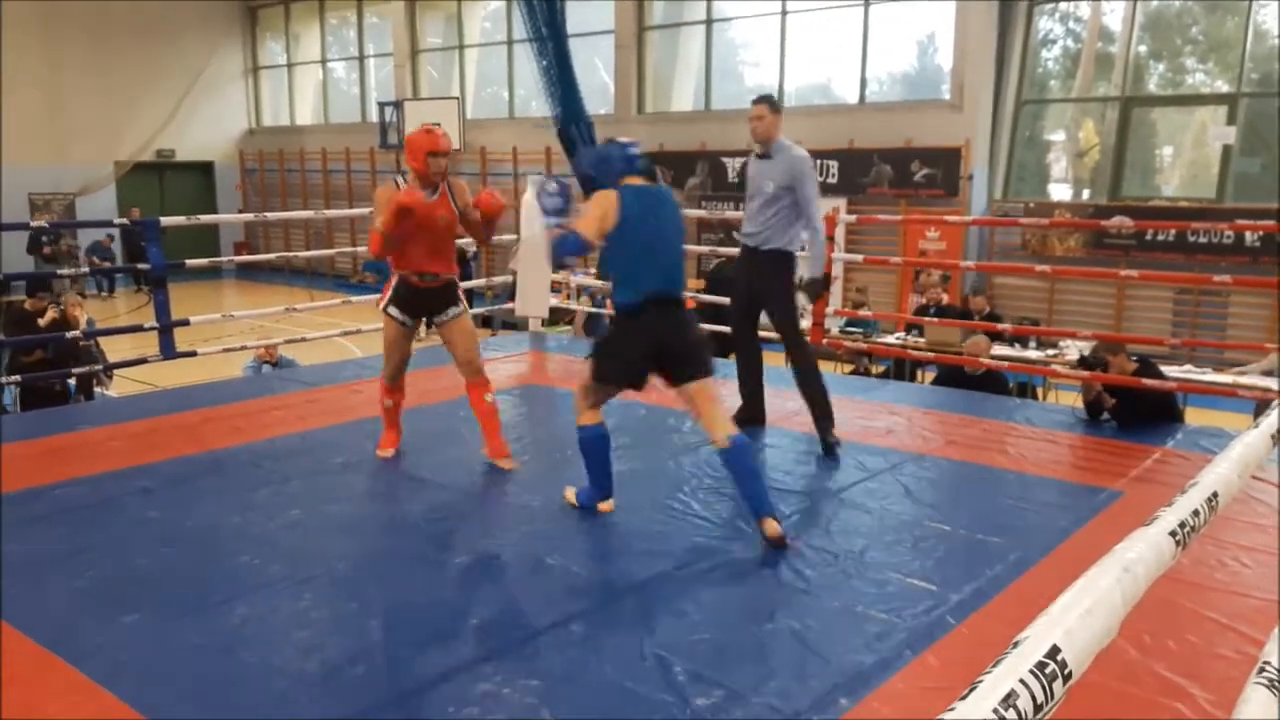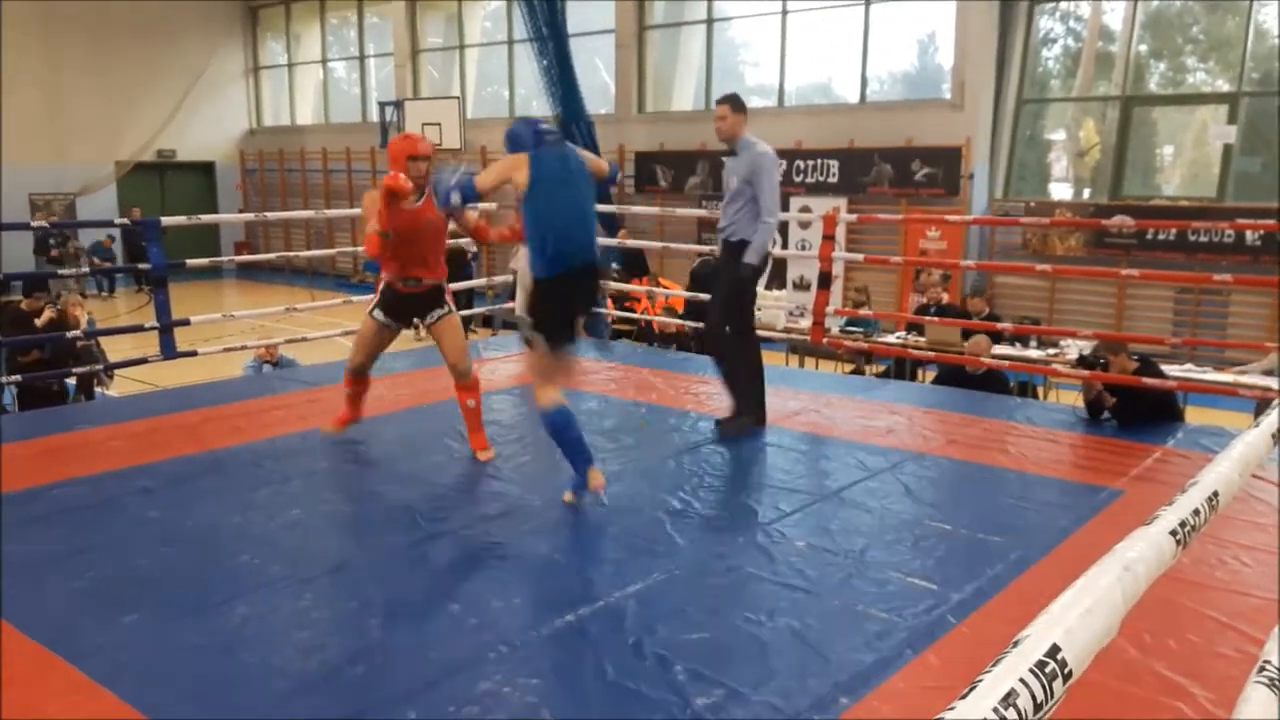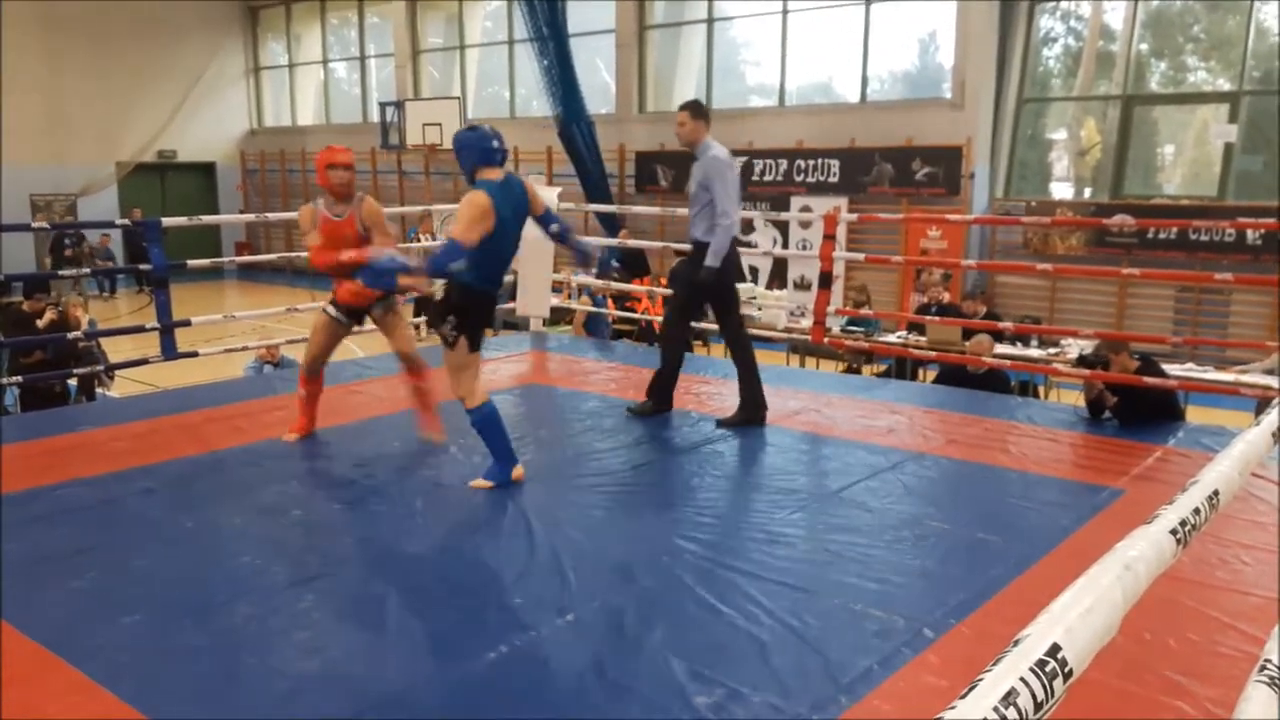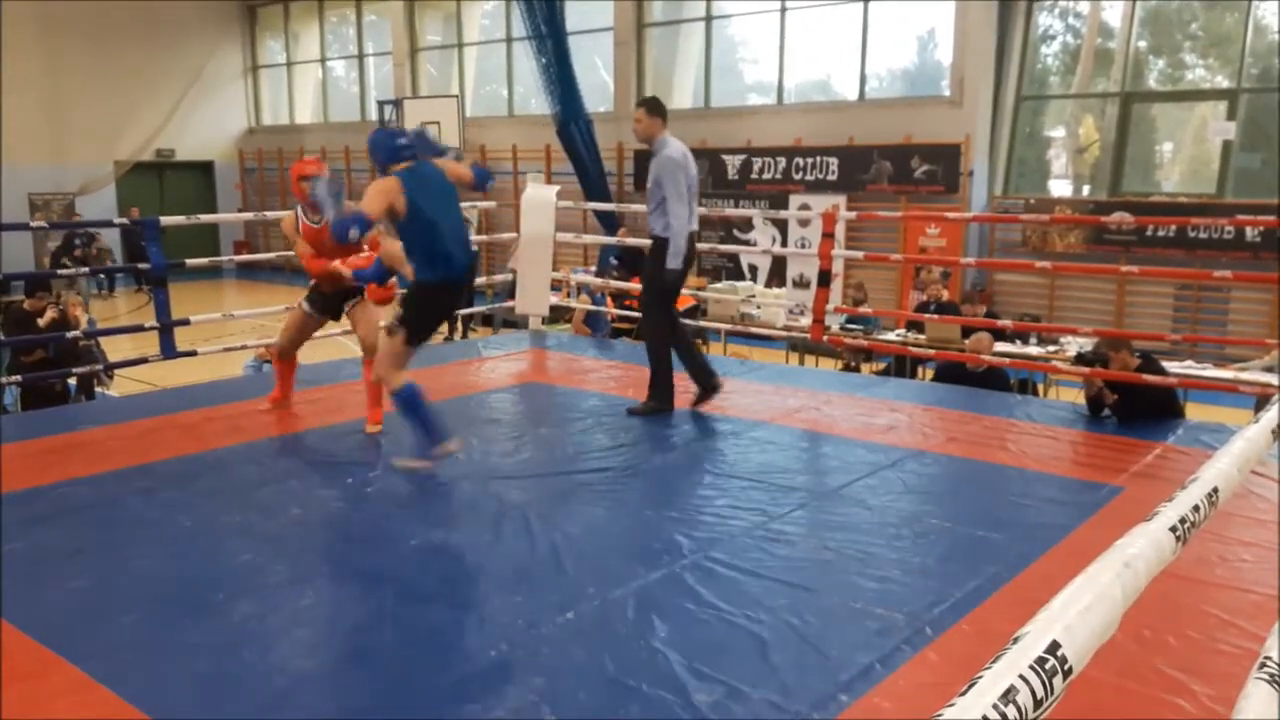
dt=0.3s
person 1, frame 1
left shoulder: (605, 201)
right shoulder: (669, 199)
left elbow: (568, 251)
right wrist: (597, 172)
left hip: (632, 325)
right hip: (675, 322)
left knee: (588, 403)
right knee: (717, 424)
left ankle: (597, 494)
right ankle: (766, 519)
person 1, frame 2
left shoulder: (518, 164)
right shoulder: (577, 158)
left elbow: (459, 194)
right elbow: (610, 172)
left wrist: (452, 183)
left hip: (553, 283)
right hip: (585, 277)
left knee: (542, 388)
left ankle: (585, 471)
person 1, frame 3
left shoulder: (477, 200)
right shoulder: (517, 186)
left elbow: (450, 258)
right elbow: (555, 226)
right wrist: (583, 251)
left hip: (468, 300)
right hip: (473, 286)
left knee: (465, 388)
left ankle: (506, 467)
person 1, frame 4
left shoulder: (386, 187)
right shoulder: (439, 168)
left elbow: (348, 231)
right elbow: (482, 178)
left hip: (436, 288)
right hip: (458, 272)
left knee: (387, 370)
right knee: (389, 248)
left ankle: (434, 440)
right ankle: (360, 277)
person 2, frame 1
left shoulder: (797, 160)
right shoulder: (755, 162)
left elbow: (813, 219)
left wrist: (815, 270)
left hip: (775, 261)
right hip: (748, 256)
left knee: (794, 343)
right knee: (742, 335)
left ankle: (825, 427)
right ankle: (751, 410)
person 2, frame 2
left shoulder: (761, 156)
right shoulder: (732, 159)
left elbow: (769, 216)
left wrist: (751, 260)
right wrist: (724, 254)
left hip: (745, 254)
right hip: (731, 251)
left knee: (714, 327)
right knee: (740, 331)
left ankle: (747, 409)
right ankle: (750, 409)
person 2, frame 3
left shoulder: (715, 160)
right shoulder: (705, 159)
left elbow: (727, 218)
left wrist: (711, 263)
left hip: (712, 255)
right hip: (714, 256)
left knee: (676, 323)
right knee: (732, 329)
left ankle: (659, 398)
right ankle: (751, 405)
person 2, frame 4
left shoulder: (669, 158)
right shoulder: (672, 153)
left elbow: (678, 215)
left wrist: (674, 264)
left hip: (668, 247)
right hip: (672, 247)
left knee: (653, 321)
right knee: (664, 319)
left ankle: (661, 397)
right ankle: (704, 376)
person 3, frame 1
left shoulder: (456, 191)
right shoulder: (390, 195)
left elbow: (481, 238)
right elbow: (378, 251)
left wrist: (491, 217)
right wrist: (394, 218)
left hip: (446, 289)
right hip: (405, 290)
left knee: (473, 367)
right knee: (394, 370)
left ankle: (496, 445)
right ankle: (391, 433)
person 3, frame 2
left shoulder: (442, 195)
right shoulder: (376, 198)
left elbow: (480, 233)
right elbow: (375, 251)
right wrist: (387, 206)
left hip: (433, 293)
right hip: (393, 293)
left knee: (461, 368)
right knee: (357, 365)
left ankle: (478, 438)
right ankle: (352, 411)
person 3, frame 3
left shoulder: (368, 208)
right shoulder: (309, 215)
left elbow: (387, 253)
right elbow: (318, 259)
left wrist: (362, 286)
right wrist: (359, 255)
left hip: (378, 288)
right hip: (345, 294)
left knee: (409, 355)
right knee: (311, 361)
left ankle: (428, 414)
right ankle: (305, 422)
person 3, frame 4
right shoulder: (291, 223)
left elbow: (378, 247)
right elbow: (312, 264)
left hip: (356, 289)
right hip: (321, 291)
left knee: (371, 343)
right knee: (281, 348)
left ankle: (374, 411)
right ankle: (282, 392)
